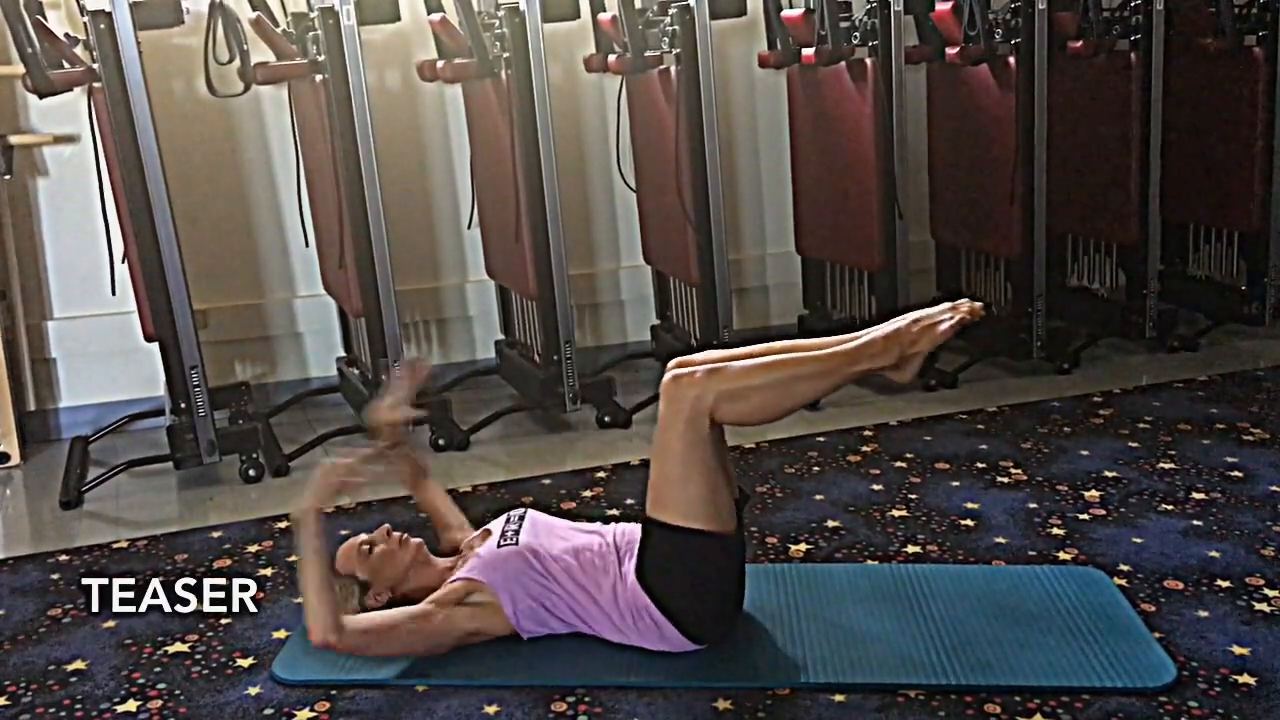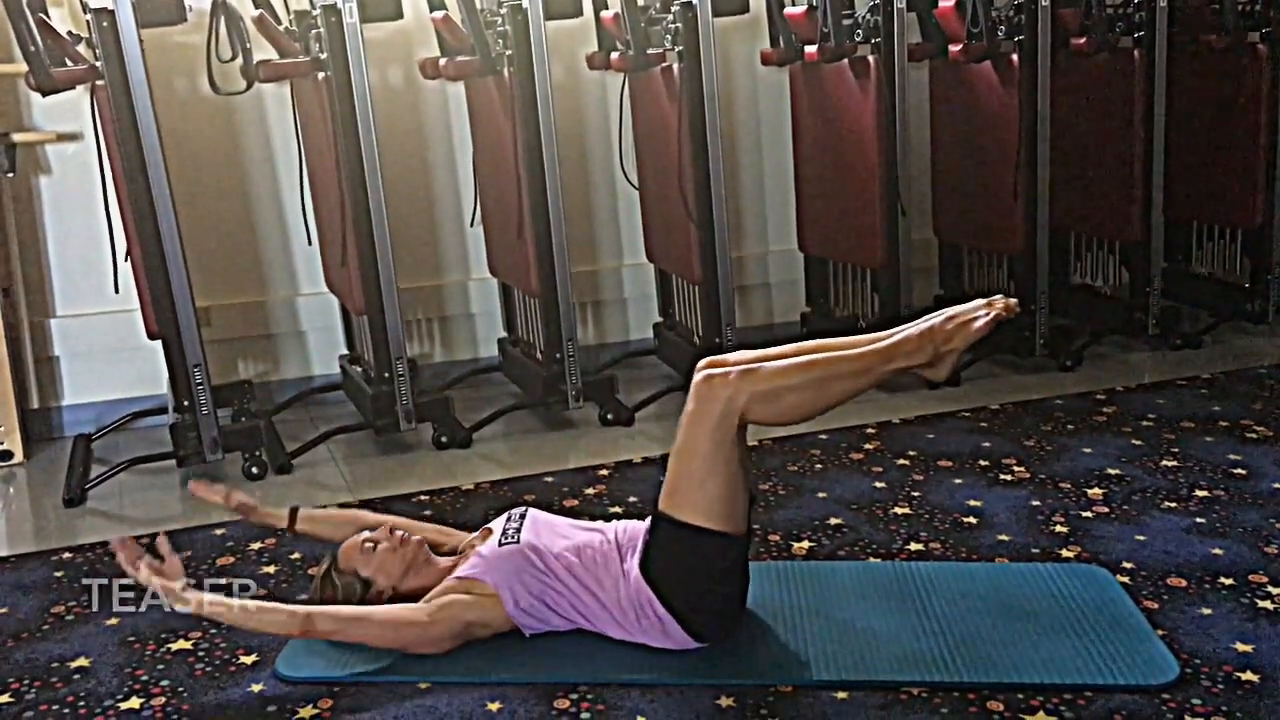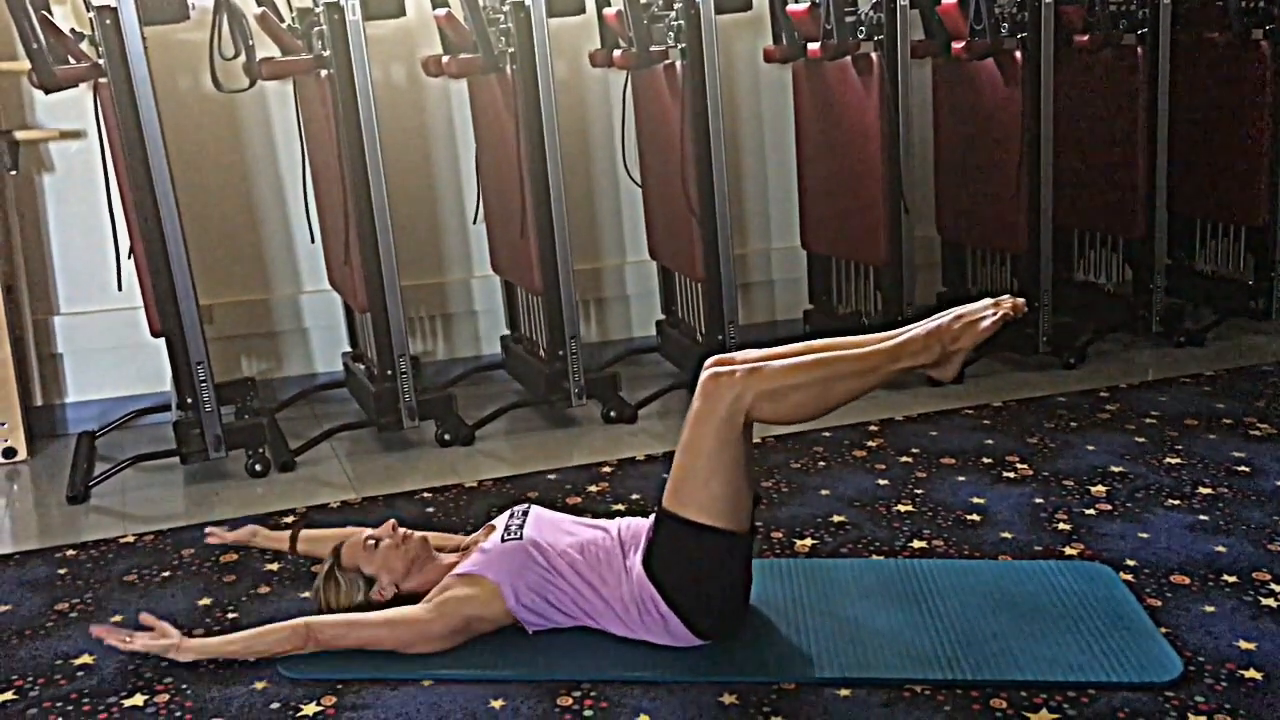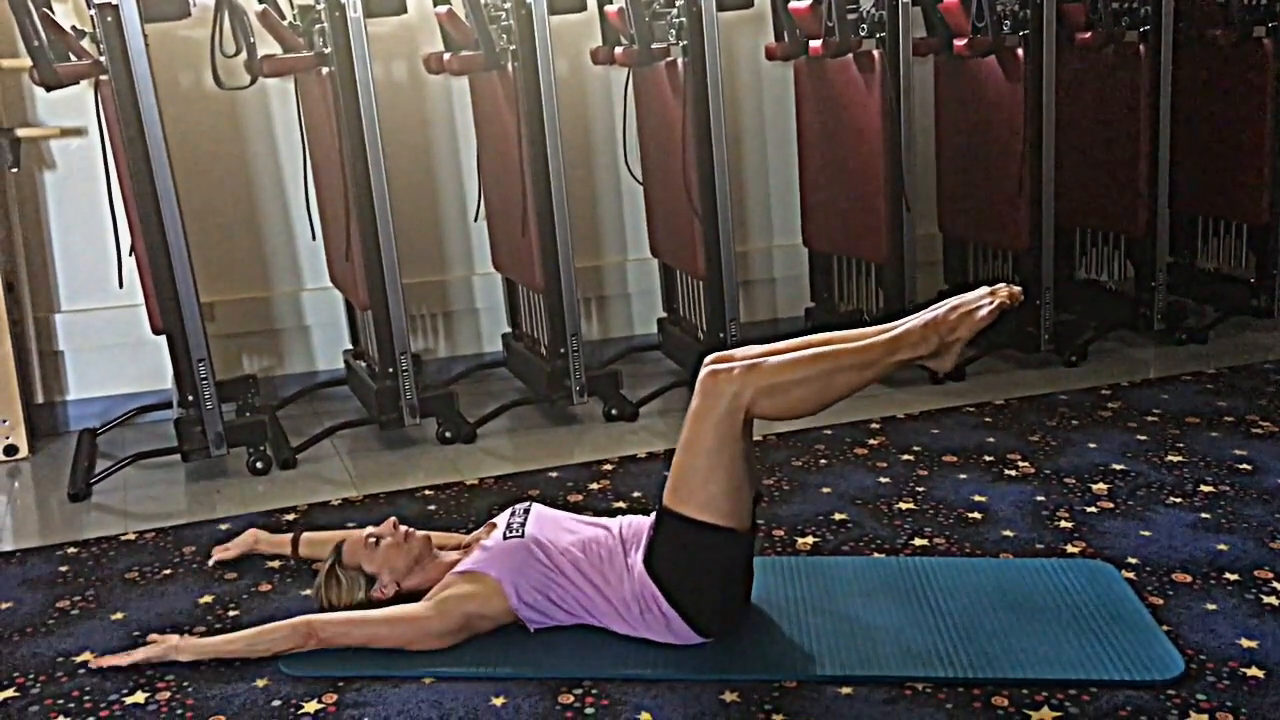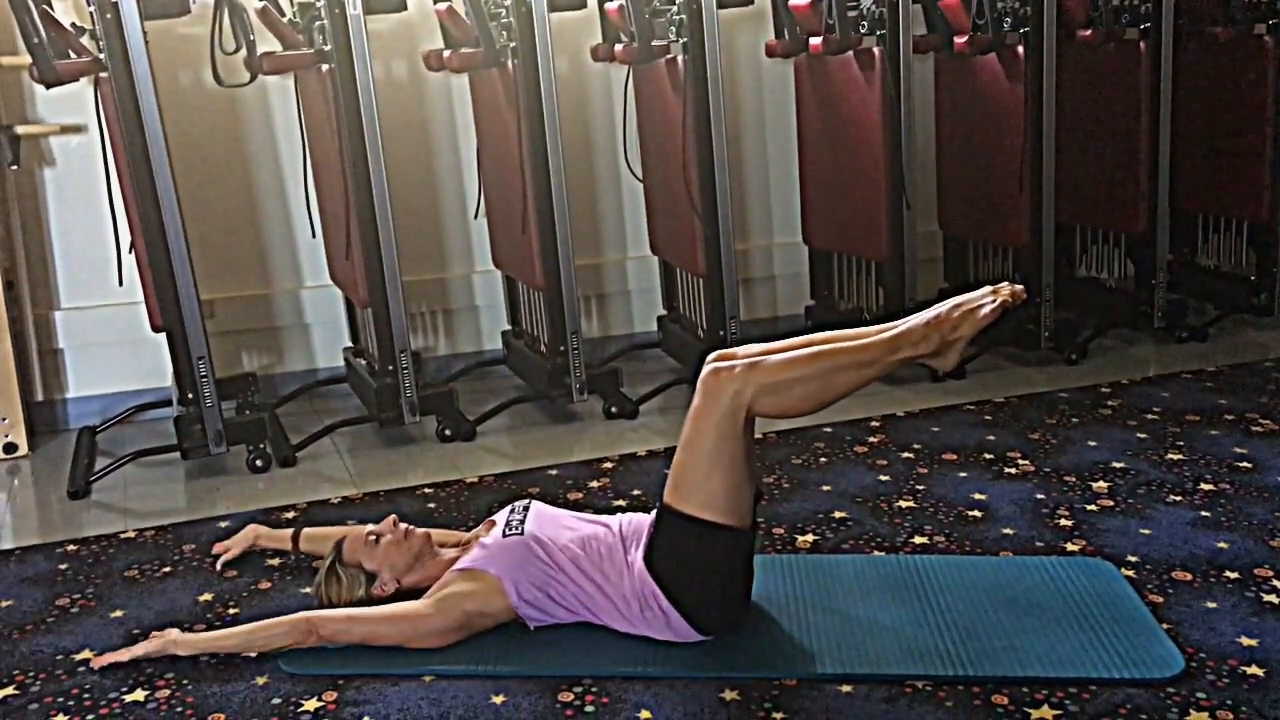
dt=0.3s
person 1, frame 1
left shoulder: (479, 555)
right shoulder: (450, 612)
left elbow: (423, 483)
right elbow: (331, 629)
left wrist: (389, 432)
right wrist: (313, 513)
left hip: (687, 572)
right hip: (681, 601)
left knee: (695, 377)
right knee: (686, 387)
left ankle: (891, 346)
right ankle: (886, 347)
person 1, frame 2
left shoulder: (474, 550)
right shoulder: (447, 611)
left elbow: (373, 514)
right elbow: (308, 619)
left wrist: (267, 512)
right wrist: (189, 595)
left hip: (673, 567)
right hip: (682, 599)
left knee: (726, 377)
right knee: (723, 387)
left ankle: (912, 348)
right ankle: (909, 351)
person 1, frame 3
left shoulder: (473, 549)
right shoulder: (448, 609)
left elbow: (366, 537)
right elbow: (316, 631)
left wrist: (272, 536)
right wrist: (189, 646)
left hip: (680, 565)
right hip: (687, 595)
left knee: (731, 376)
right knee: (726, 384)
left ankle: (919, 347)
right ankle: (917, 348)
person 1, frame 4
left shoulder: (471, 549)
right shoulder: (449, 606)
left elbow: (374, 534)
right elbow: (317, 631)
left wrist: (277, 541)
right wrist: (188, 649)
left hip: (679, 560)
right hip: (687, 592)
left knee: (731, 373)
right knee: (725, 381)
left ankle: (917, 339)
right ankle: (914, 339)
person 1, frame 5
left shoulder: (471, 545)
right shoulder: (449, 604)
left elbow: (366, 532)
right elbow: (314, 626)
left wrist: (277, 535)
right wrist: (180, 642)
left hip: (679, 560)
right hip: (688, 591)
left knee: (734, 371)
right knee: (728, 379)
left ankle: (921, 338)
right ankle: (917, 338)
